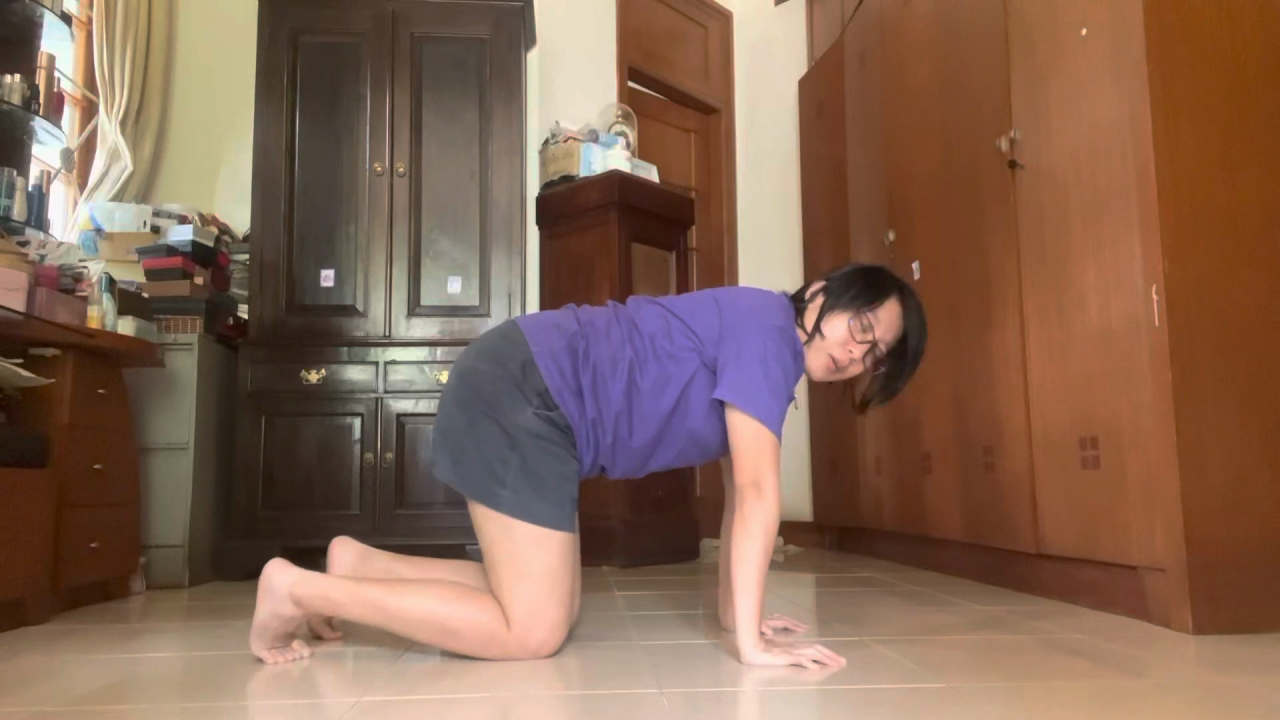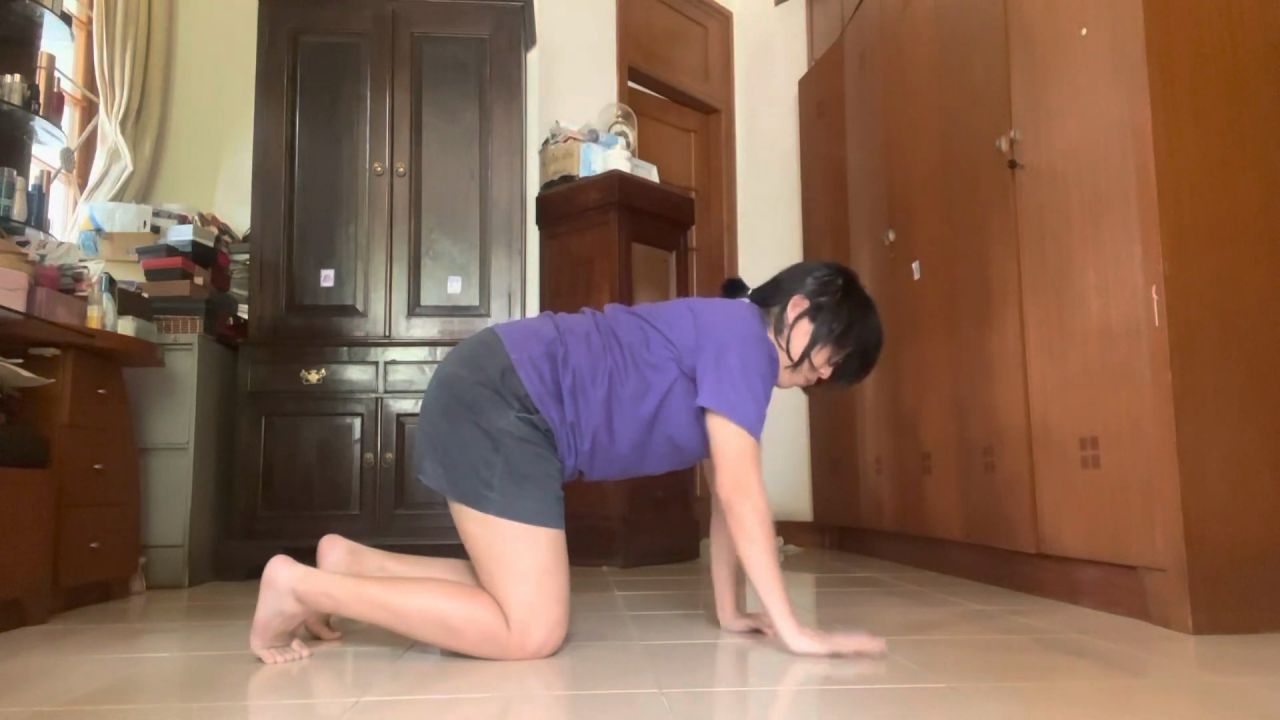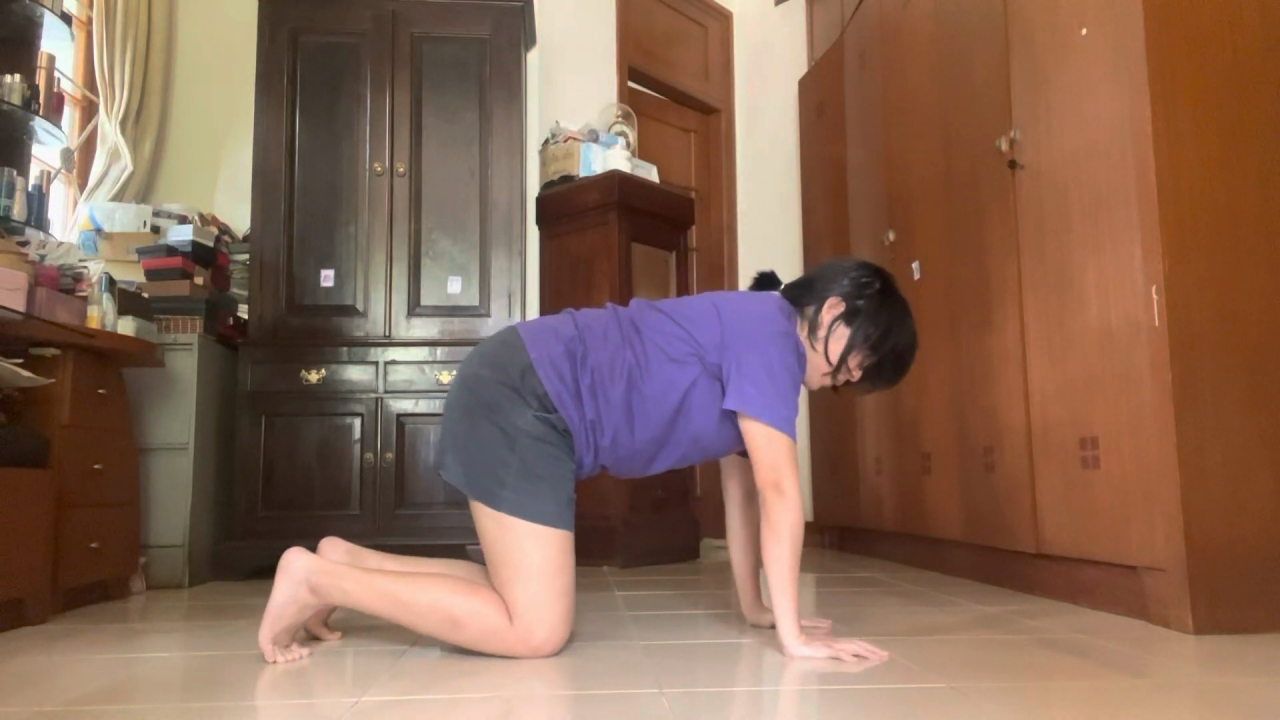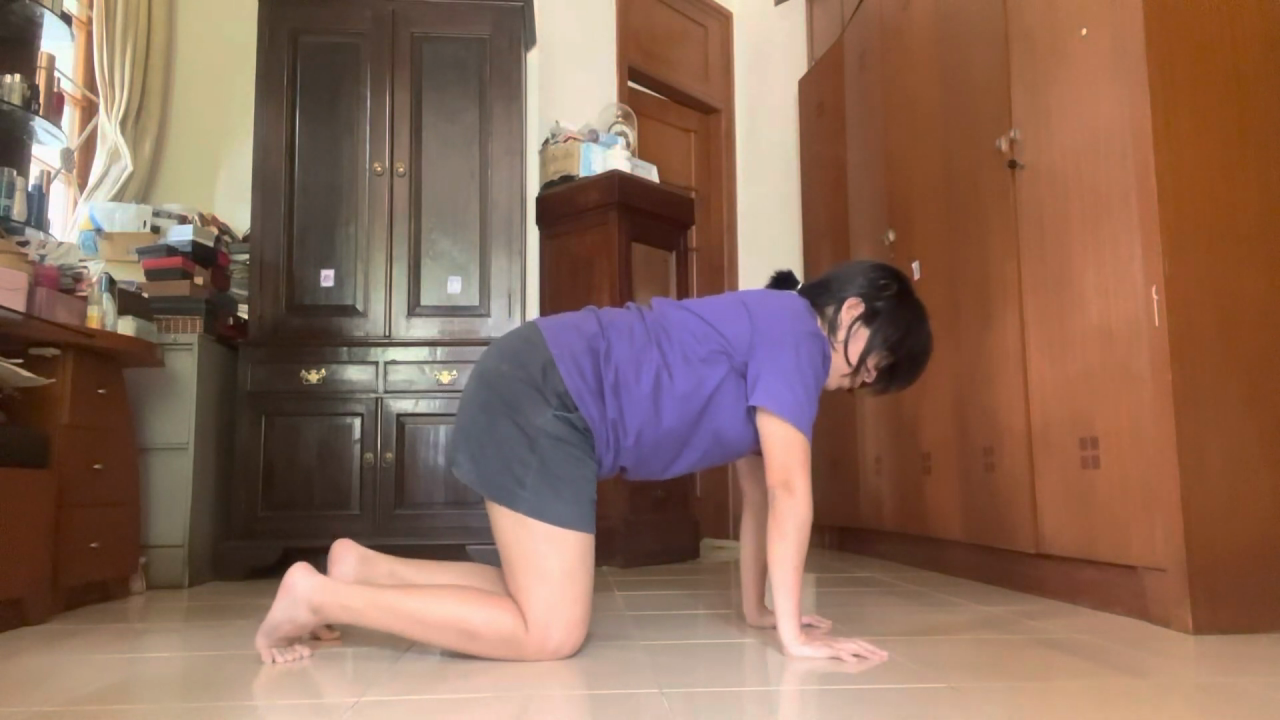
dt=1s
person 1, frame 1
left shoulder: (768, 368)
right shoulder: (768, 331)
left elbow: (741, 496)
right elbow: (757, 493)
left wrist: (733, 611)
right wrist: (750, 640)
left hip: (524, 396)
right hip: (520, 391)
left knee: (550, 605)
right knee: (533, 633)
left ankle: (361, 562)
right ankle: (301, 588)
person 1, frame 2
left shoulder: (727, 348)
right shoulder: (744, 338)
left elbow: (727, 495)
right elbow: (739, 493)
left wrist: (729, 613)
right wrist: (792, 629)
left hip: (494, 396)
right hip: (499, 397)
left knee: (517, 590)
right knee: (532, 632)
left ankle: (349, 561)
right ankle: (301, 585)
person 1, frame 3
left shoulder: (749, 339)
right shoulder: (772, 335)
left elbow: (742, 486)
right elbow: (780, 492)
left wrist: (753, 606)
right wrist: (793, 634)
left hip: (519, 397)
right hip: (522, 396)
left knee: (527, 594)
right knee: (537, 633)
left ankle: (347, 562)
right ankle: (318, 577)
person 1, frame 4
left shoulder: (767, 337)
right shoulder: (795, 333)
left elbow: (758, 490)
right elbow: (790, 492)
left wrist: (754, 608)
right wrist: (793, 632)
left hip: (534, 389)
right hip: (541, 395)
left knee: (541, 595)
right knee: (551, 635)
left ankle: (364, 568)
right ankle: (320, 596)
